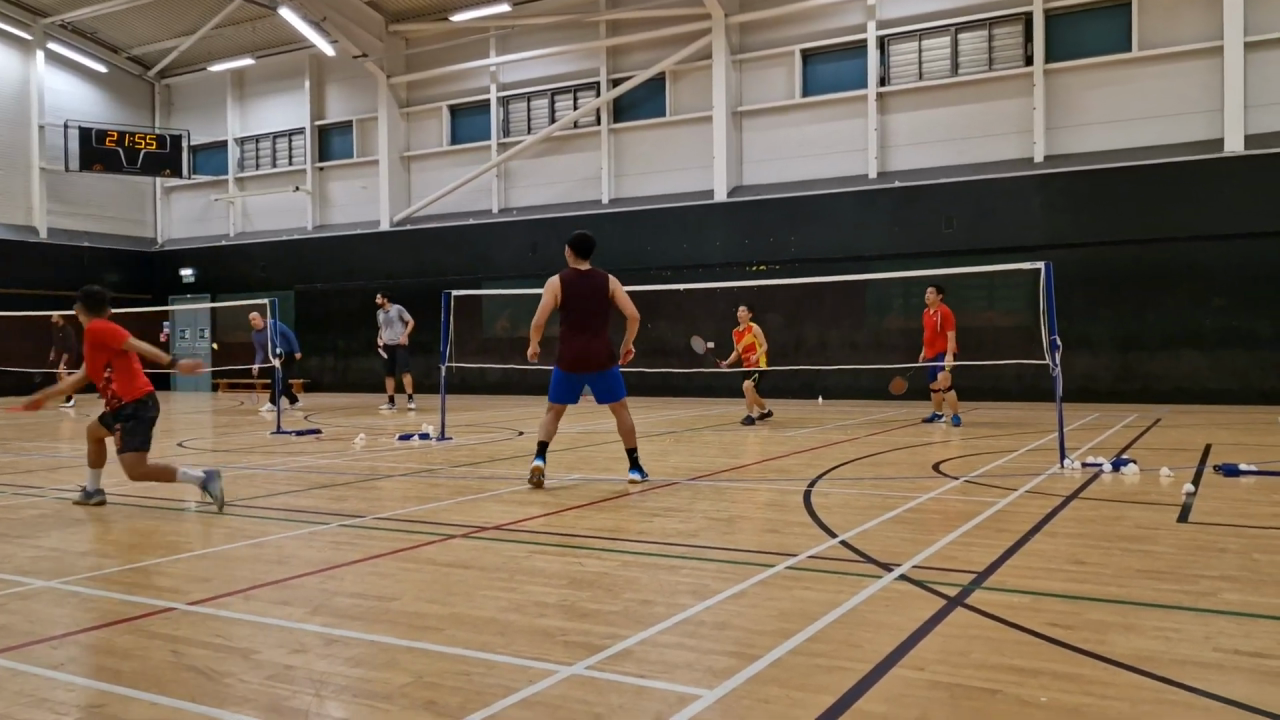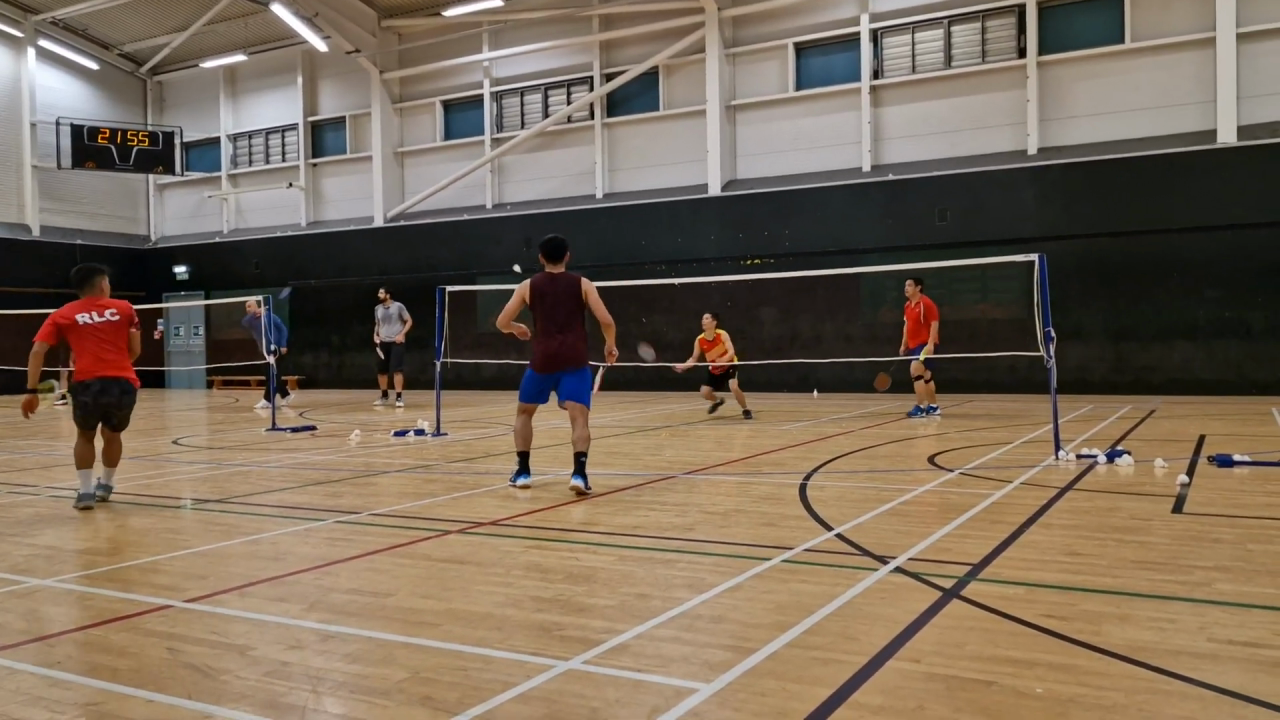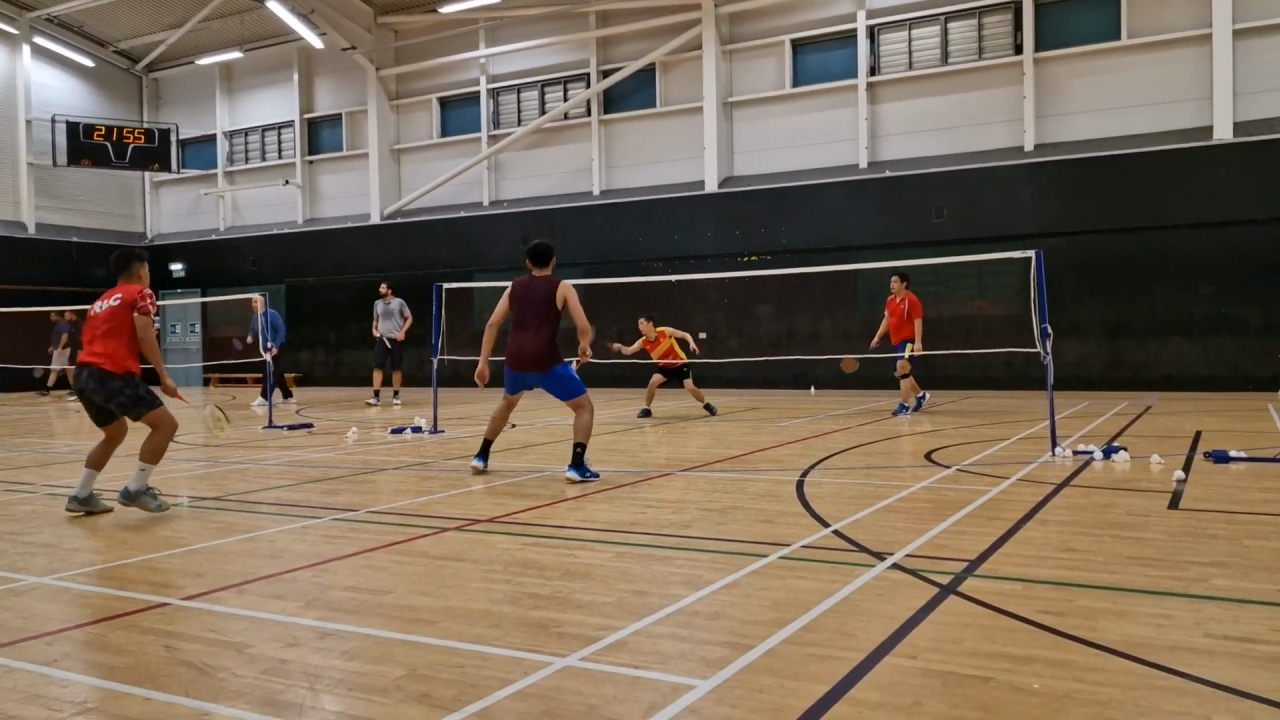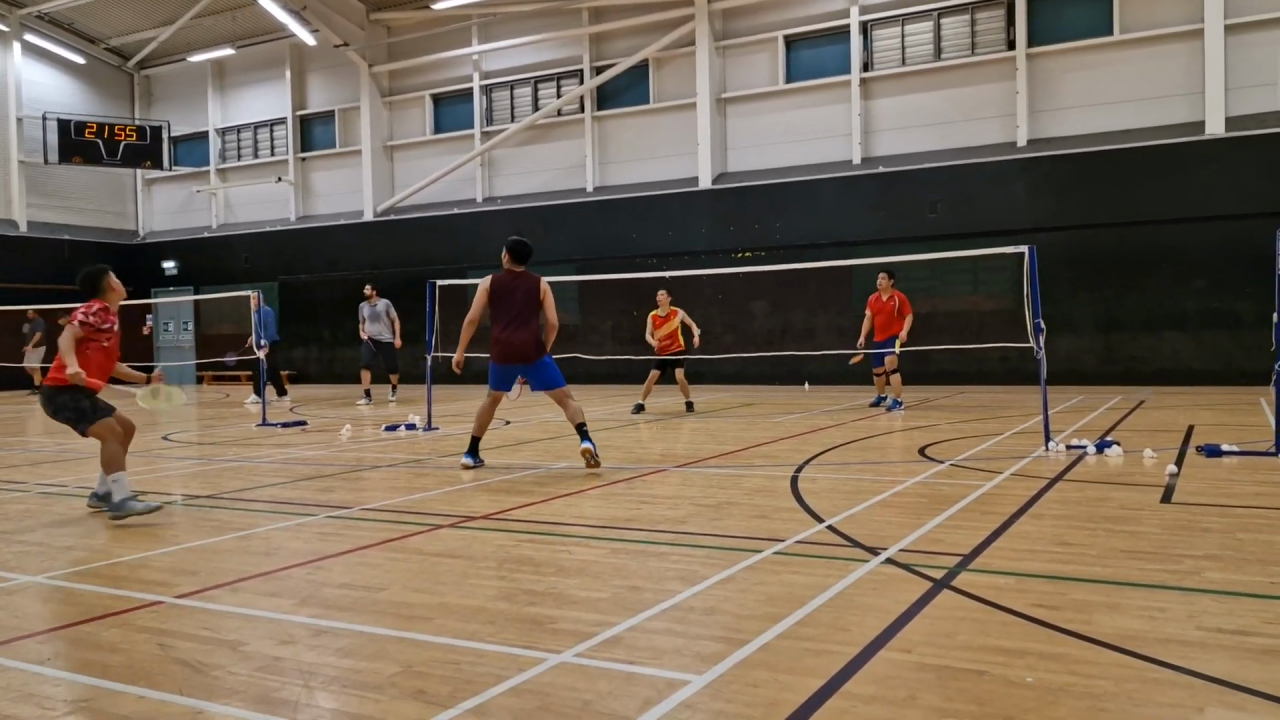
dt=0.4s
person 1, frame 1
left shoulder: (556, 282)
right shoulder: (607, 281)
left elbow: (537, 324)
right elbow: (633, 316)
left wrist: (533, 347)
right wrist: (628, 343)
left hip: (568, 362)
right hip: (603, 360)
left knee: (553, 413)
right knee: (621, 411)
left ankle: (539, 460)
right ankle: (635, 467)
person 1, frame 2
left shoulder: (528, 286)
right shoulder: (582, 284)
left elbow: (502, 321)
right elbow: (607, 321)
left wrist: (517, 329)
right wrist: (610, 345)
left hip: (542, 362)
right hip: (575, 362)
left knee: (524, 413)
right knee: (579, 420)
left ankle: (523, 470)
right ankle: (579, 472)
person 1, frame 3
left shoulder: (514, 287)
right shoulder: (563, 287)
left elbow: (492, 325)
right elbow: (584, 327)
left wrist: (483, 363)
right wrist: (585, 347)
left hip: (515, 360)
right hip: (546, 361)
left knee: (508, 403)
right knee: (584, 407)
left ankle: (481, 456)
right ankle: (577, 466)
person 1, frame 4
left shoulder: (490, 281)
right shoulder: (540, 284)
left elbow: (472, 318)
right elbow: (553, 323)
left wrist: (460, 351)
right wrist: (544, 348)
left hip: (501, 353)
right hip: (533, 352)
left knee: (492, 399)
right knee: (566, 399)
left ankle: (471, 453)
right ankle: (586, 443)
person 2, frame 1
left shoulder: (95, 329)
right shoulder: (110, 330)
left elbow: (137, 345)
right elbow: (84, 376)
left wrist: (173, 363)
right wrist: (47, 394)
left hip: (134, 405)
right hip: (129, 404)
left knee: (137, 470)
right knee: (93, 432)
left ankle: (204, 479)
right ankle: (92, 490)
person 2, frame 2
left shoulder: (61, 315)
right shoulder: (124, 308)
left elbow: (37, 352)
right elbow: (135, 350)
left wrist: (31, 391)
left hip: (87, 385)
right hip: (123, 384)
left knee: (85, 435)
right knee: (112, 435)
left ankle: (86, 492)
right ankle: (105, 486)
person 2, frame 3
left shoulder: (102, 302)
right shoulder: (140, 294)
right elbow: (145, 337)
right wrist: (164, 376)
left hip: (85, 375)
right hip: (111, 374)
left knee: (115, 433)
right knee: (165, 425)
left ankle: (82, 496)
right ankle: (136, 489)
person 2, frame 4
left shoulder: (108, 318)
right shoulder: (98, 310)
left elbow: (112, 366)
right elbow: (66, 337)
left wrist: (146, 378)
right wrist: (72, 366)
left hip: (77, 390)
right hip: (63, 390)
left knee: (126, 427)
right knee: (112, 433)
left ankle: (103, 492)
right ankle: (119, 499)
